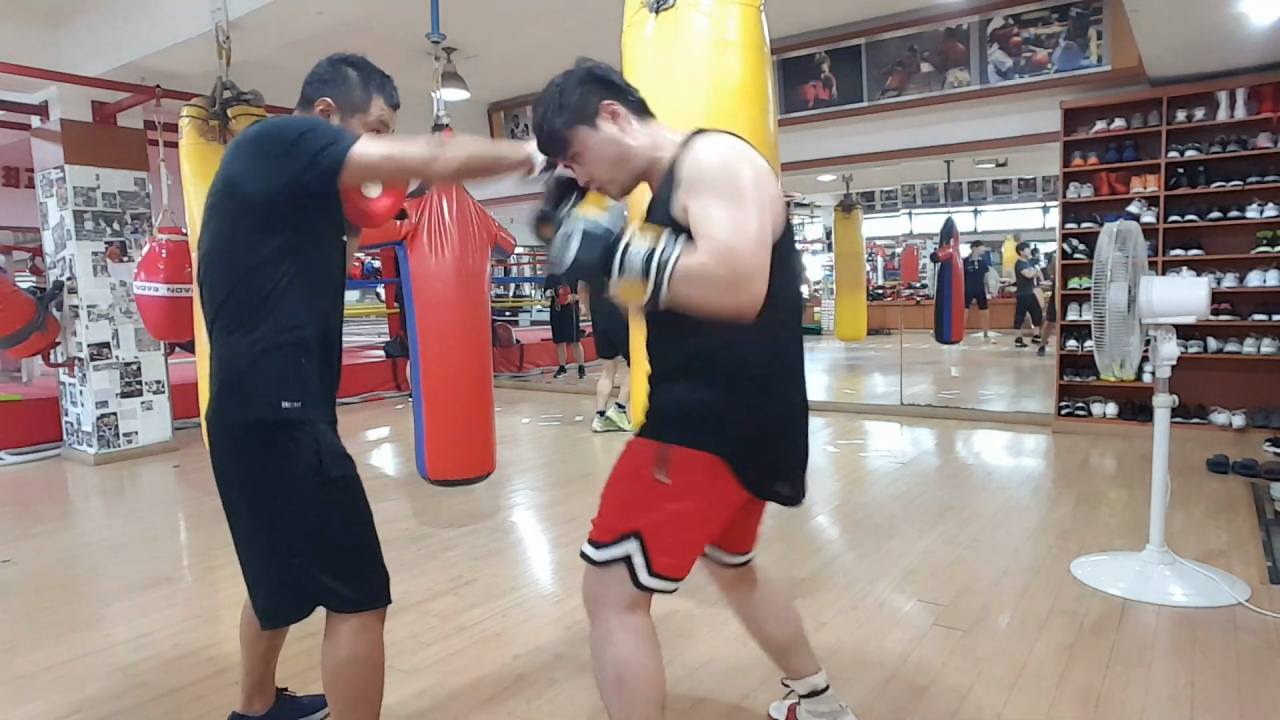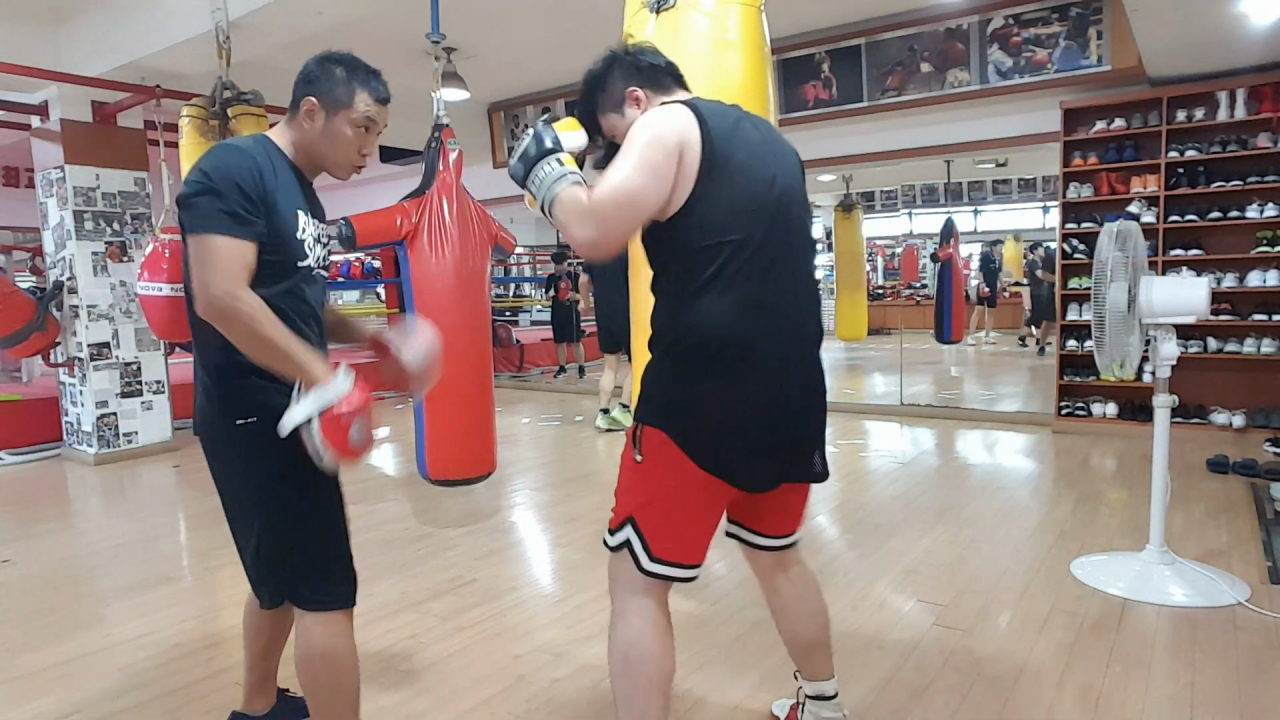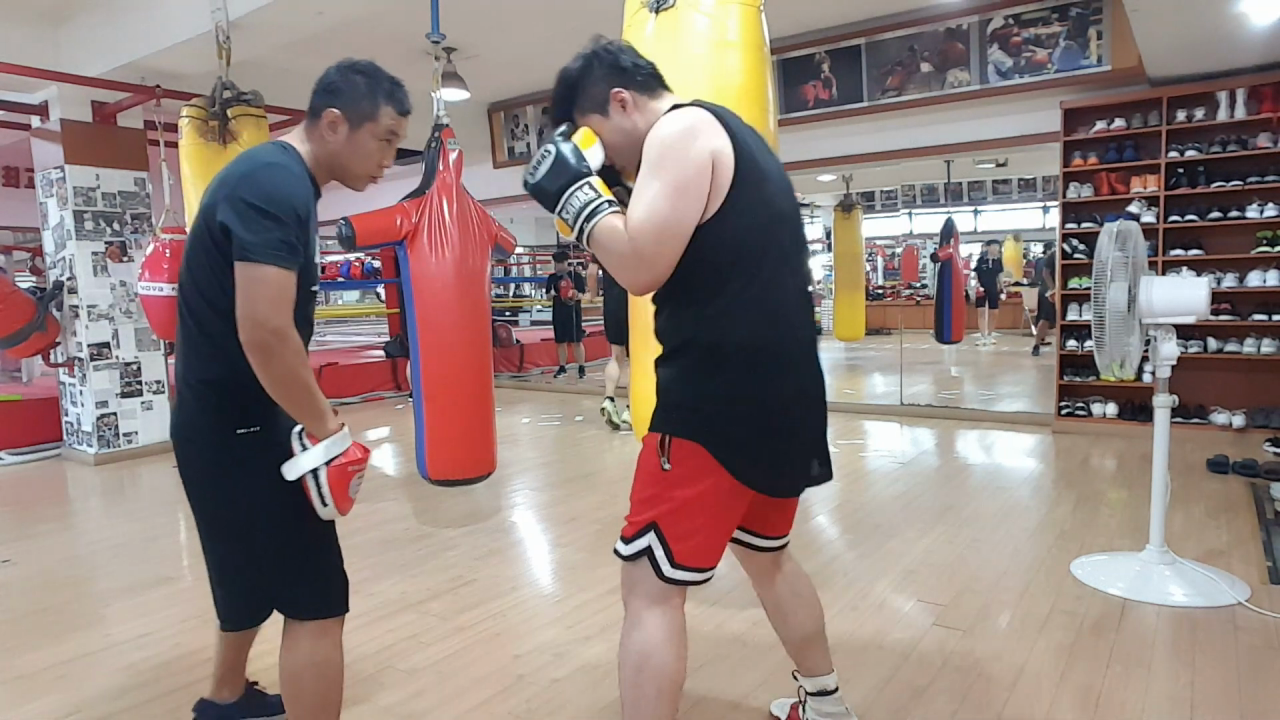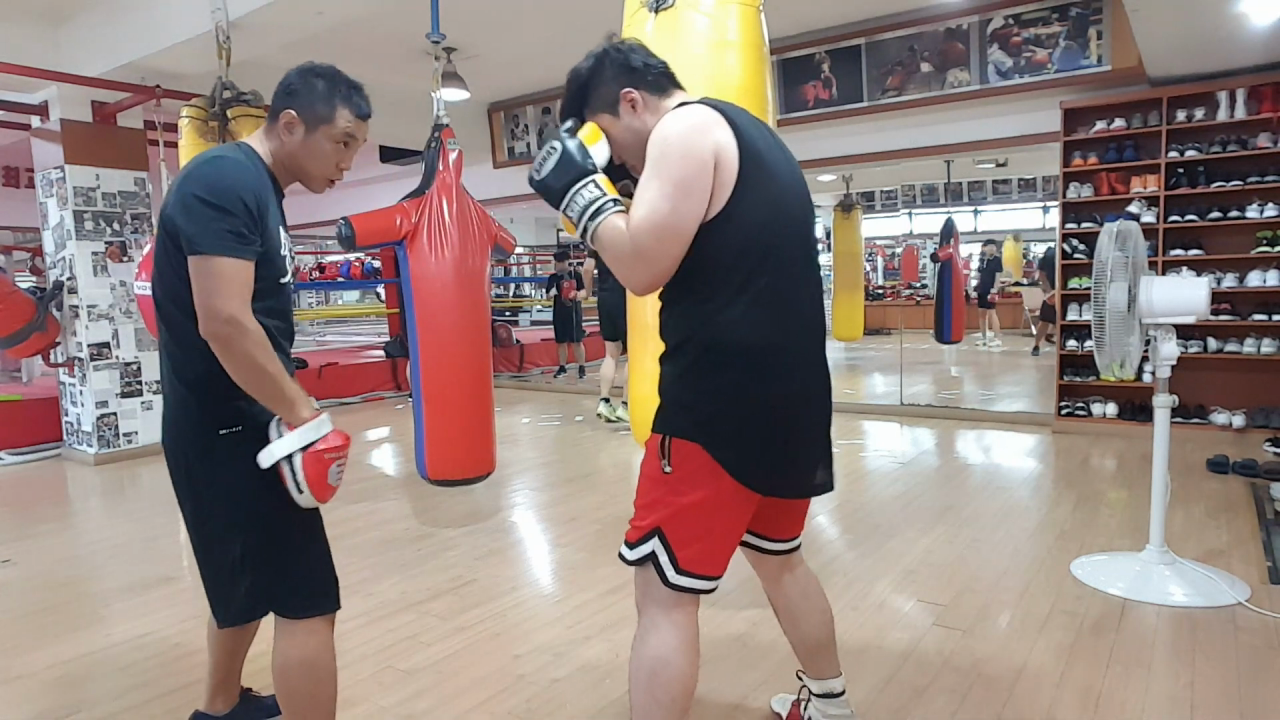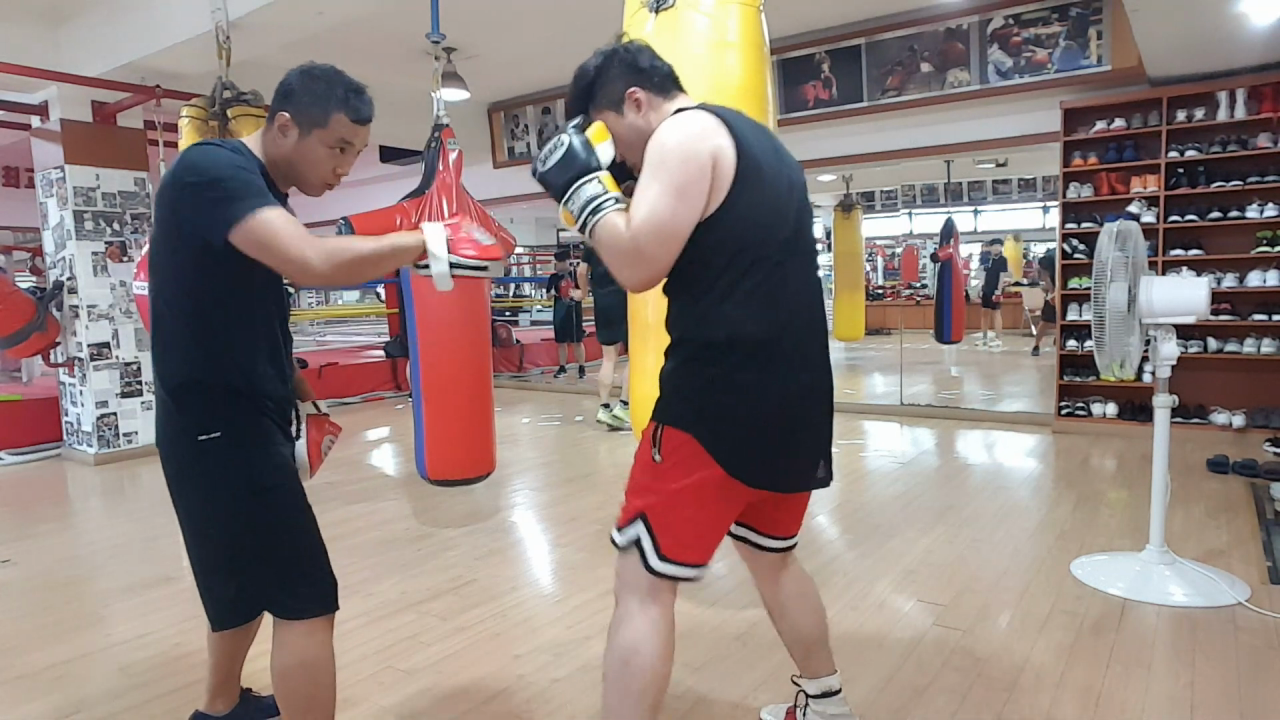
dt=0.5s
person 1, frame 1
left shoulder: (716, 160)
right shoulder: (666, 197)
left elbow: (739, 289)
right elbow: (659, 303)
left wrist: (616, 252)
right wrist: (580, 233)
left hip: (711, 419)
right hip: (736, 415)
left knee: (612, 595)
right knee: (730, 564)
person 1, frame 2
left shoulder: (668, 124)
right shoulder: (767, 138)
left elbow: (592, 234)
left wrist: (546, 169)
left hip: (701, 397)
right hip: (786, 393)
left knee: (637, 583)
right knee: (775, 556)
person 1, frame 3
left shoulder: (681, 130)
right shoulder: (731, 132)
left elbow: (641, 268)
left wrist: (575, 192)
right wrist: (594, 190)
left hip: (714, 399)
right hip: (777, 393)
left knee: (648, 587)
right knee: (765, 552)
person 1, frame 4
left shoulder: (687, 128)
right shoulder: (751, 134)
left elbow: (641, 268)
left wrist: (577, 189)
left hip: (720, 399)
right hip: (791, 393)
left knee: (663, 593)
right knee: (778, 557)
person 1, frame 5
left shoulder: (684, 133)
right shoulder: (753, 137)
left elbow: (638, 265)
left wrist: (583, 185)
left hip: (720, 394)
right hip: (793, 391)
left knee: (643, 582)
right knee: (772, 555)
person 2, frame 1
left shoulder: (283, 176)
right shoulder: (282, 144)
right elbow: (431, 163)
left wrist: (350, 238)
right wrist: (525, 155)
left hip: (258, 410)
right hip: (276, 410)
left knee: (283, 572)
right knee: (357, 594)
person 2, frame 2
left shoulder: (299, 192)
right shoulder: (236, 169)
right elbow: (221, 301)
left wrist: (380, 339)
right wrist: (324, 376)
left hip: (283, 412)
right hip: (254, 415)
left knee: (282, 573)
right knee: (326, 589)
person 2, frame 3
left shoulder: (278, 178)
right shoulder: (274, 183)
right elbow: (265, 333)
left wrist: (309, 420)
right wrist: (327, 429)
left hip: (231, 417)
right hip: (239, 423)
left knee: (260, 573)
right knee: (316, 601)
person 2, frame 4
left shoulder: (257, 190)
right shoulder: (223, 180)
right elbow: (225, 323)
left wrist: (287, 405)
right wrist: (299, 415)
left hip: (229, 424)
right hip: (229, 425)
left knee: (247, 578)
right knee: (305, 599)
person 2, frame 5
left shoulder: (260, 193)
right shoulder: (212, 170)
right elbow: (309, 263)
left wrist: (296, 393)
right wrist: (420, 241)
left hip: (241, 419)
right hip: (219, 426)
left knee: (247, 577)
right knee: (305, 600)
